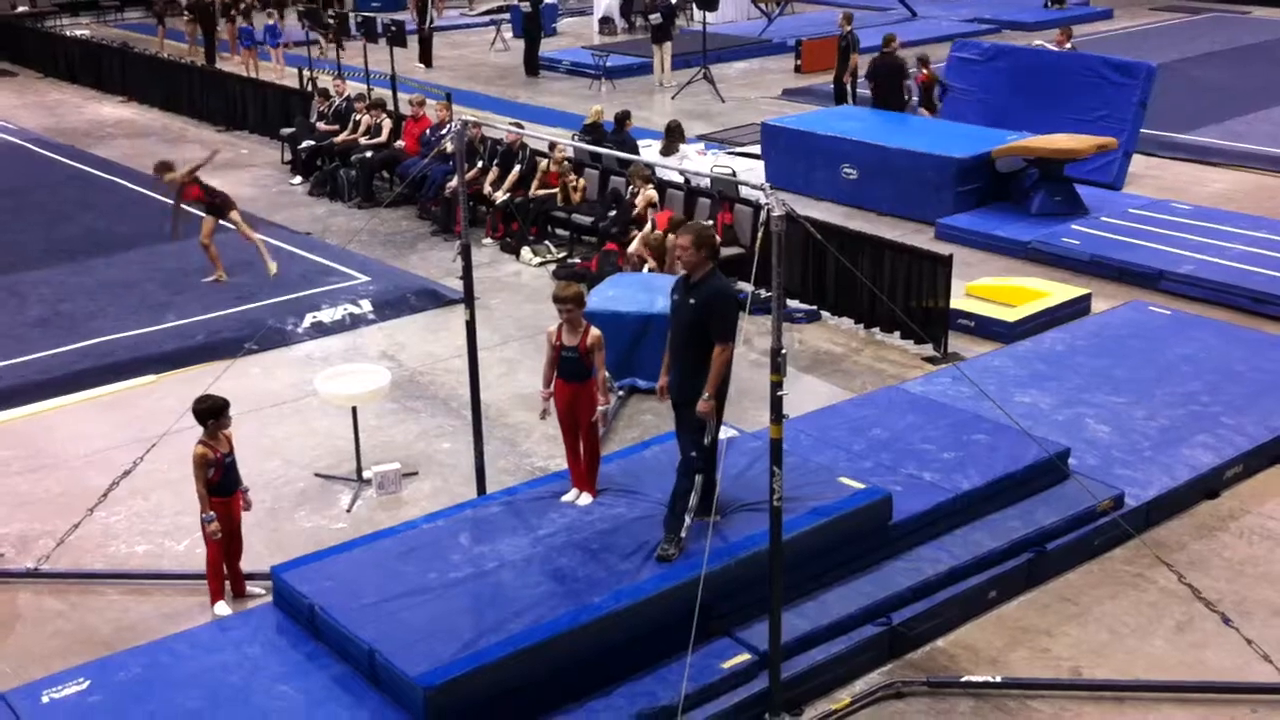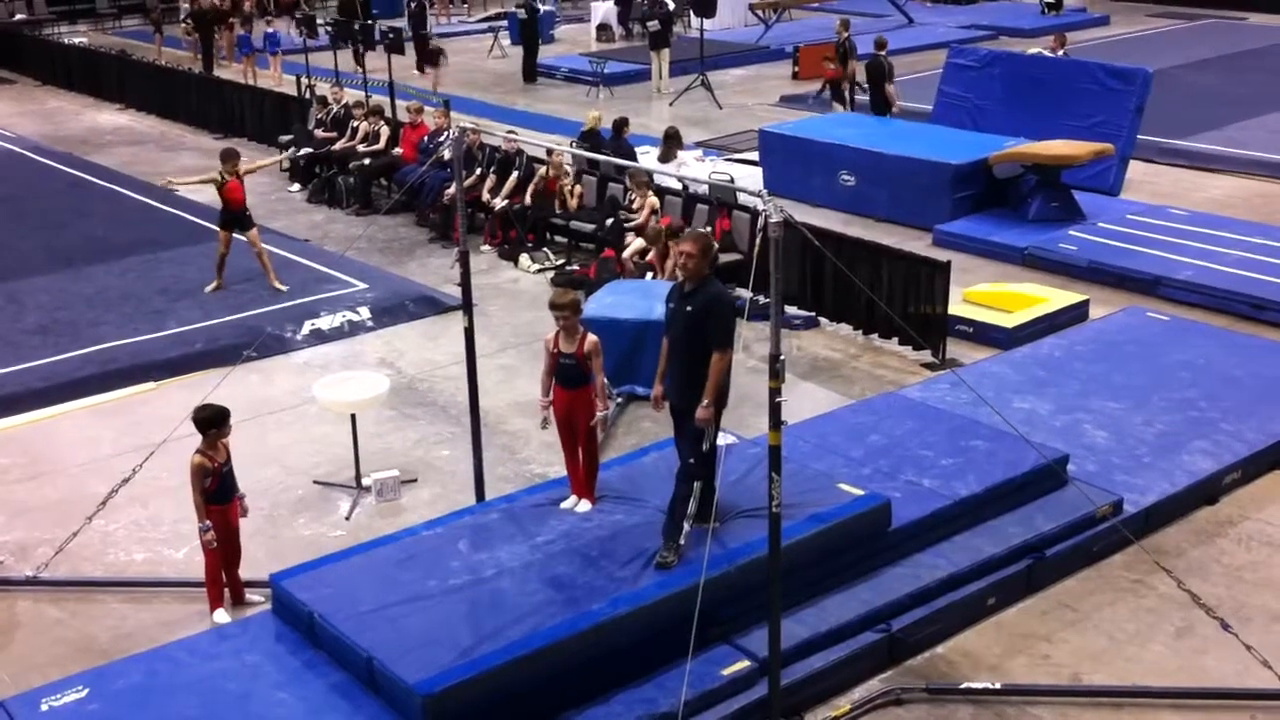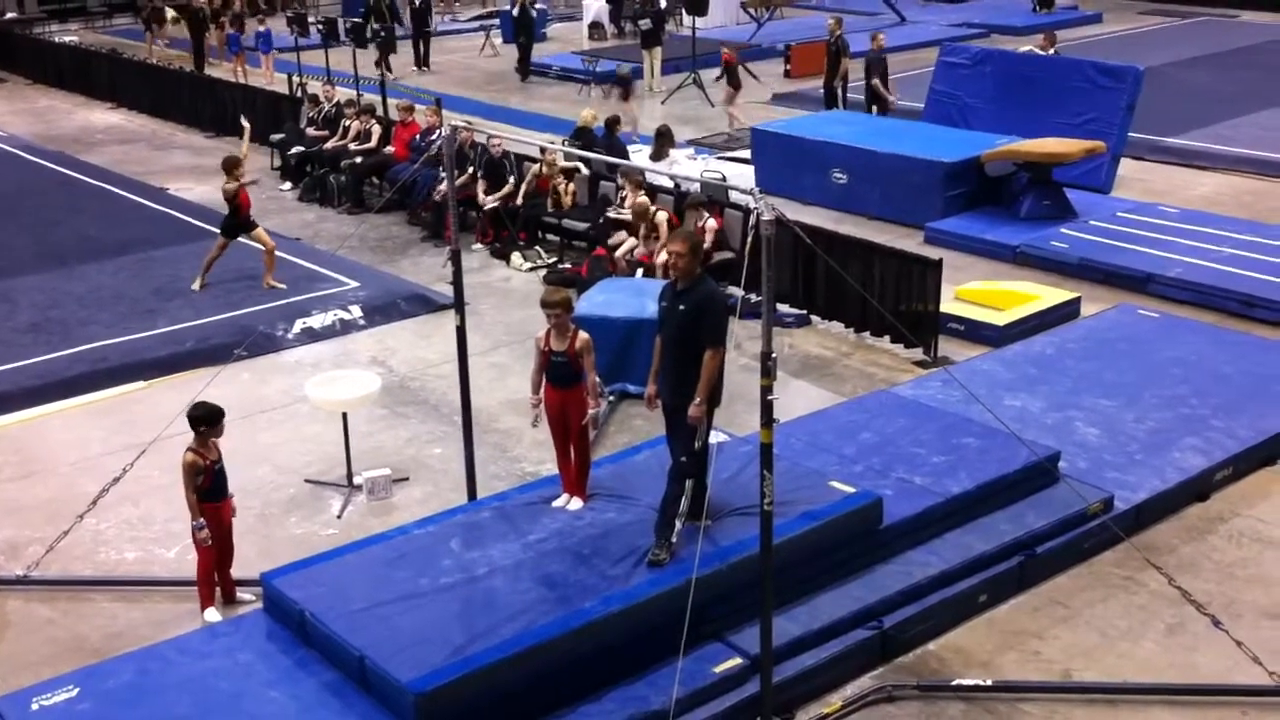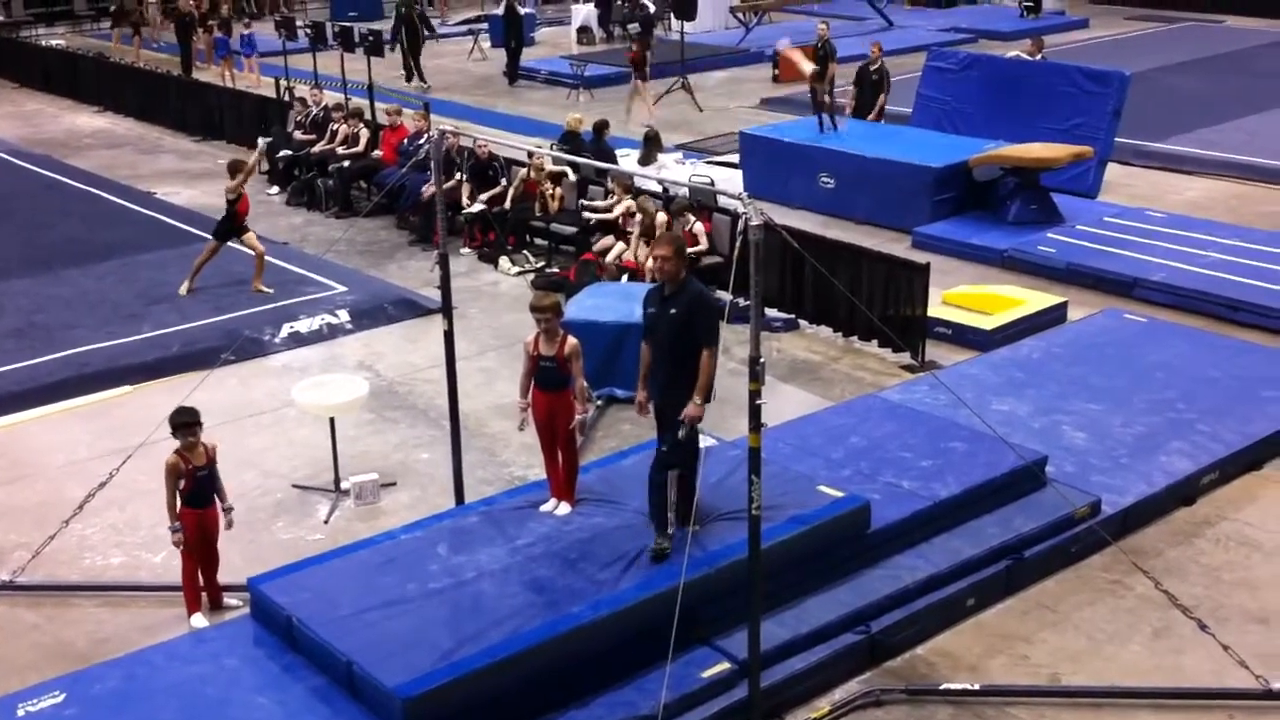
dt=1s
person 1, frame 1
left shoulder: (720, 293)
right shoulder: (681, 284)
left elbow: (723, 348)
left wrist: (709, 395)
right wrist: (665, 373)
left hip: (703, 391)
right hip: (681, 386)
left knee: (692, 460)
right knee: (696, 452)
left ankle: (674, 532)
right ankle: (705, 506)
person 1, frame 2
left shoulder: (718, 299)
right shoulder: (676, 292)
left elbow: (721, 354)
left wrist: (708, 402)
right wrist: (659, 381)
left hip: (702, 397)
right hip: (679, 392)
left knee: (691, 467)
right knee: (696, 457)
left ankle: (672, 538)
right ankle: (704, 512)
person 1, frame 3
left shoulder: (710, 297)
right shoulder: (668, 291)
left elbow: (714, 352)
left wrist: (700, 400)
right wrist: (653, 380)
left hip: (694, 395)
right hip: (671, 390)
left knee: (683, 464)
right knee: (686, 456)
left ankle: (665, 536)
right ankle: (696, 509)
person 1, frame 4
left shoulder: (700, 299)
right shoulder: (652, 296)
left elbow: (709, 353)
left wrist: (698, 400)
right wrist: (642, 387)
left hip: (686, 394)
right hip: (662, 391)
left knee: (665, 459)
right knee: (679, 456)
left ankle: (664, 531)
right ankle: (682, 515)
person 2, frame 1
left shoulder: (593, 336)
right shoulder: (553, 333)
left elbow: (600, 371)
right elbow: (549, 366)
left wrist: (602, 403)
right wrist: (546, 397)
left hip: (585, 391)
right hip: (563, 391)
left knee: (589, 441)
right knee: (570, 440)
left ankle: (589, 488)
right ankle: (576, 485)
person 2, frame 2
left shoulder: (590, 342)
right shoulder: (550, 341)
left elbow: (598, 377)
right elbow: (547, 374)
left wrist: (601, 409)
right wrist: (545, 405)
left hip: (583, 398)
right hip: (561, 398)
left knee: (588, 448)
right knee: (568, 448)
left ankle: (588, 495)
right ankle: (575, 491)
person 2, frame 3
left shoulder: (582, 340)
right shoulder: (542, 338)
left elbow: (590, 375)
right elbow: (537, 372)
left wrist: (593, 406)
right wrist: (535, 403)
left hip: (576, 396)
right hip: (553, 396)
left knee: (580, 446)
right knee: (560, 446)
left ankle: (579, 493)
right ankle: (567, 490)
person 2, frame 4
left shoulder: (571, 345)
right shoulder: (530, 343)
left elbow: (578, 380)
right elbow: (526, 376)
left wrist: (581, 411)
right wrist: (523, 407)
left hip: (563, 401)
right hip: (540, 401)
left knee: (567, 451)
right knee: (548, 450)
left ankle: (568, 498)
right ankle: (555, 495)
person 3, frame 1
left shoulder: (227, 436)
right shoulder: (202, 452)
right elbow: (201, 487)
left wrist: (243, 491)
right wrist: (209, 518)
left hip: (233, 500)
right hip: (216, 505)
left knee: (235, 547)
right knee: (216, 553)
left ankle: (239, 587)
right ankle: (217, 599)
person 3, frame 2
left shoulder: (224, 444)
right shoulder: (199, 461)
right elbow: (197, 495)
left wrist: (240, 498)
right wrist: (204, 527)
left hip: (230, 507)
right hip: (213, 513)
left knee: (233, 554)
right knee: (215, 561)
left ankle: (238, 594)
right ankle: (217, 606)
person 3, frame 3
left shoulder: (214, 445)
right shoulder: (191, 459)
right elbow: (190, 493)
left wrist: (229, 498)
right wrist: (198, 525)
left hip: (222, 506)
right hip: (207, 512)
left knee: (226, 553)
right knee: (208, 559)
left ankle: (229, 593)
right ankle: (207, 605)
person 3, frame 4
left shoulder: (210, 449)
right shoulder: (174, 462)
right elbow: (171, 496)
left wrist: (227, 509)
right wrist: (175, 528)
left hip: (211, 512)
right hip: (190, 517)
left knee: (211, 558)
right knee: (191, 563)
left ankle: (216, 599)
right ankle: (194, 611)
